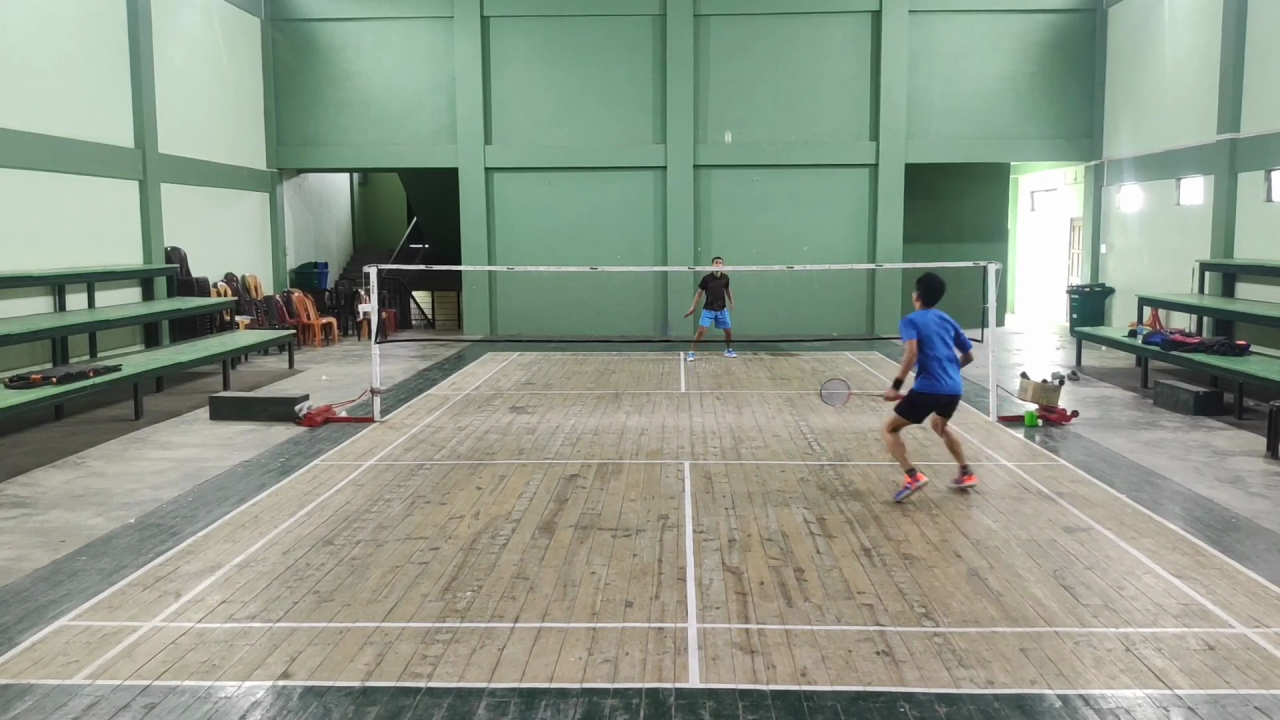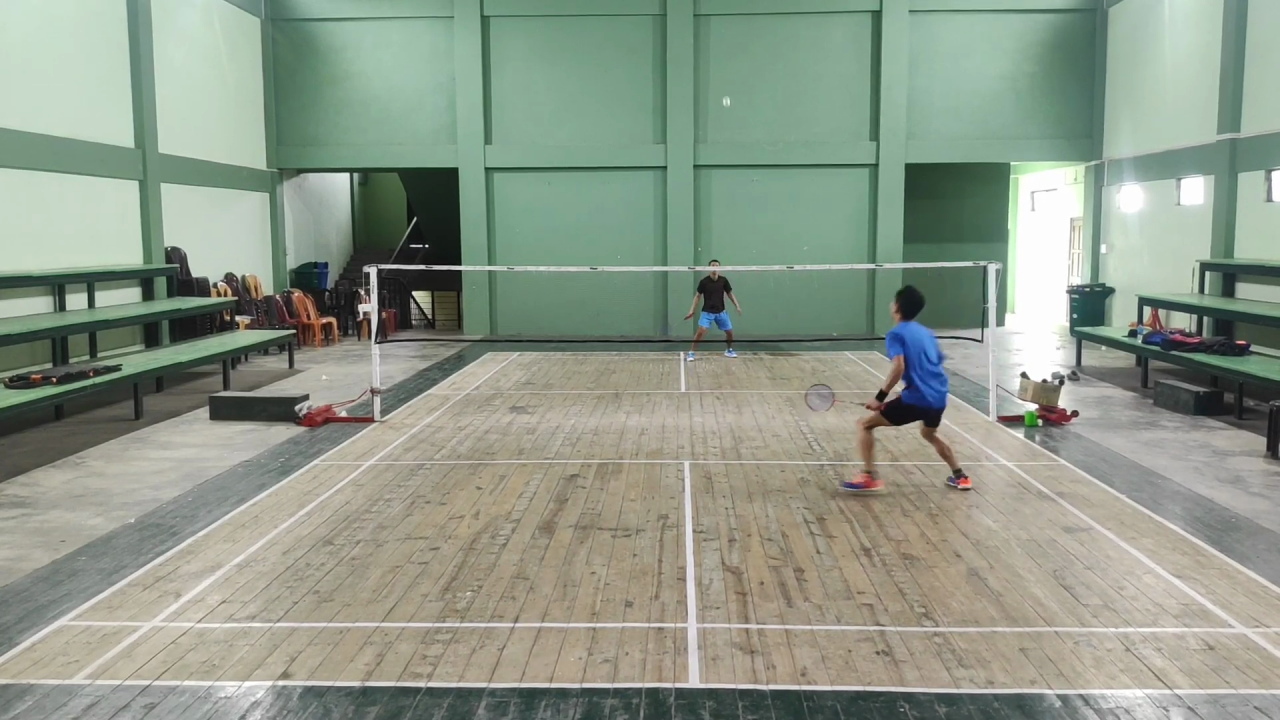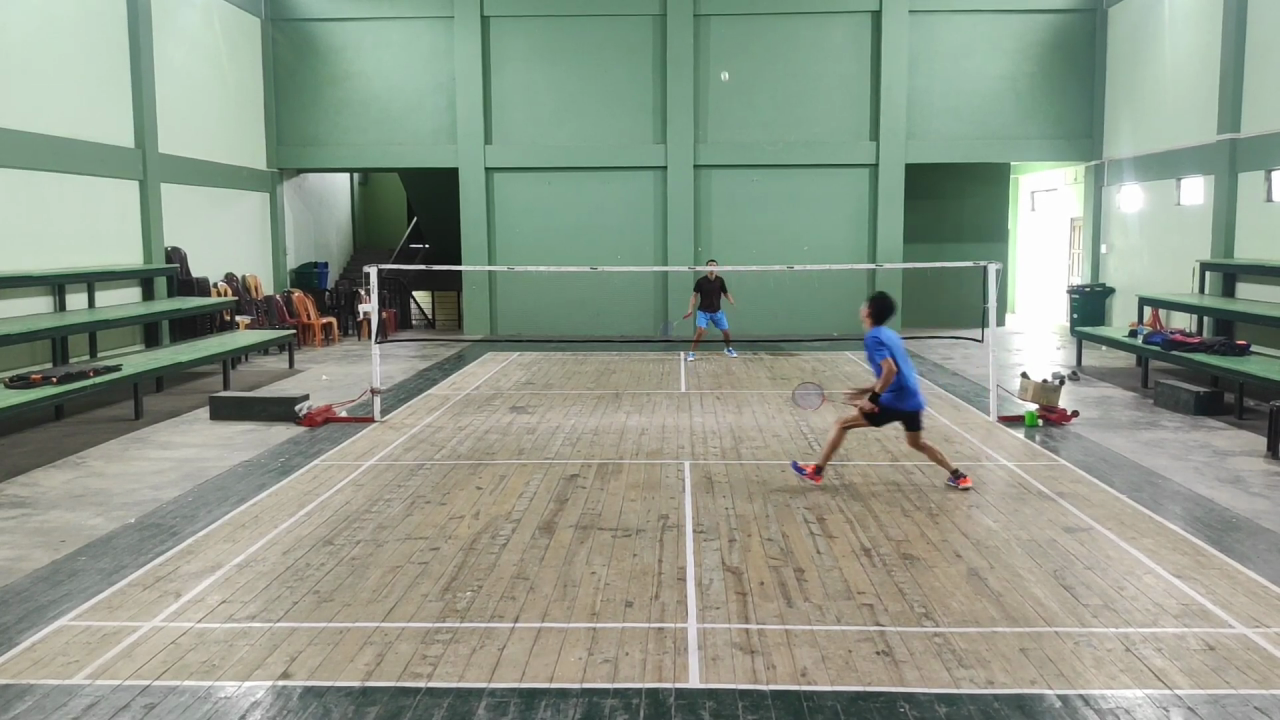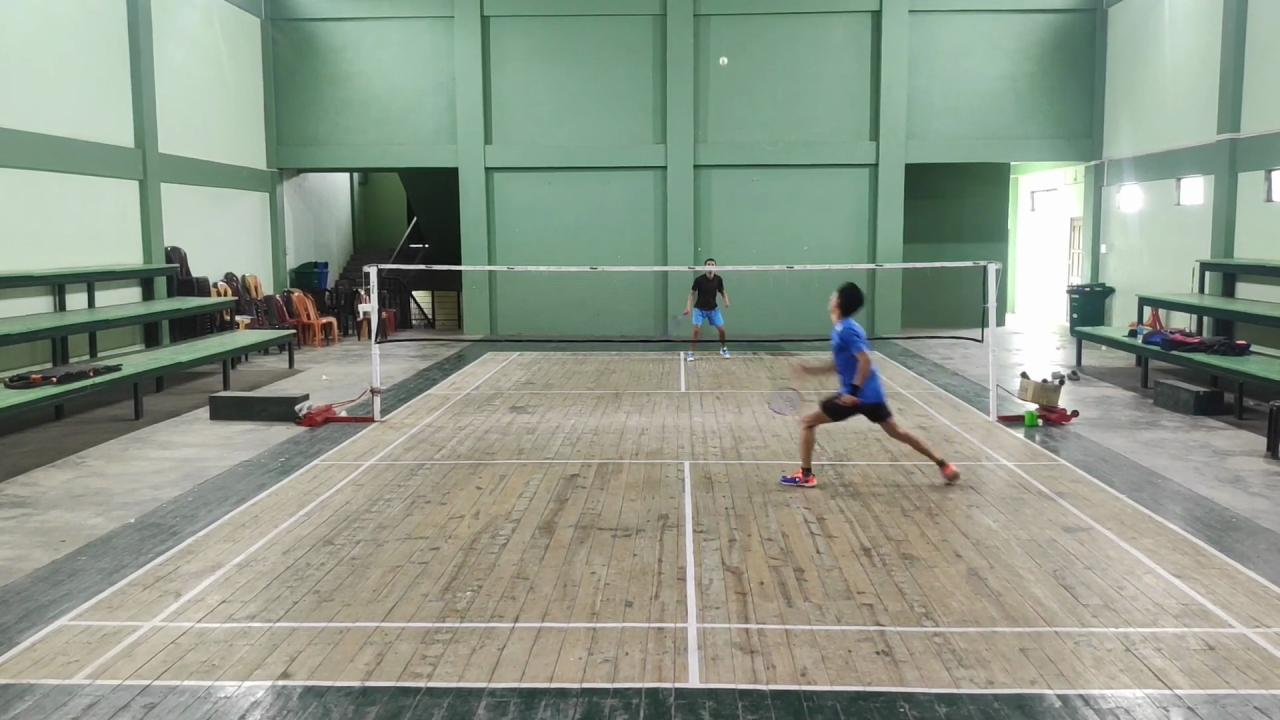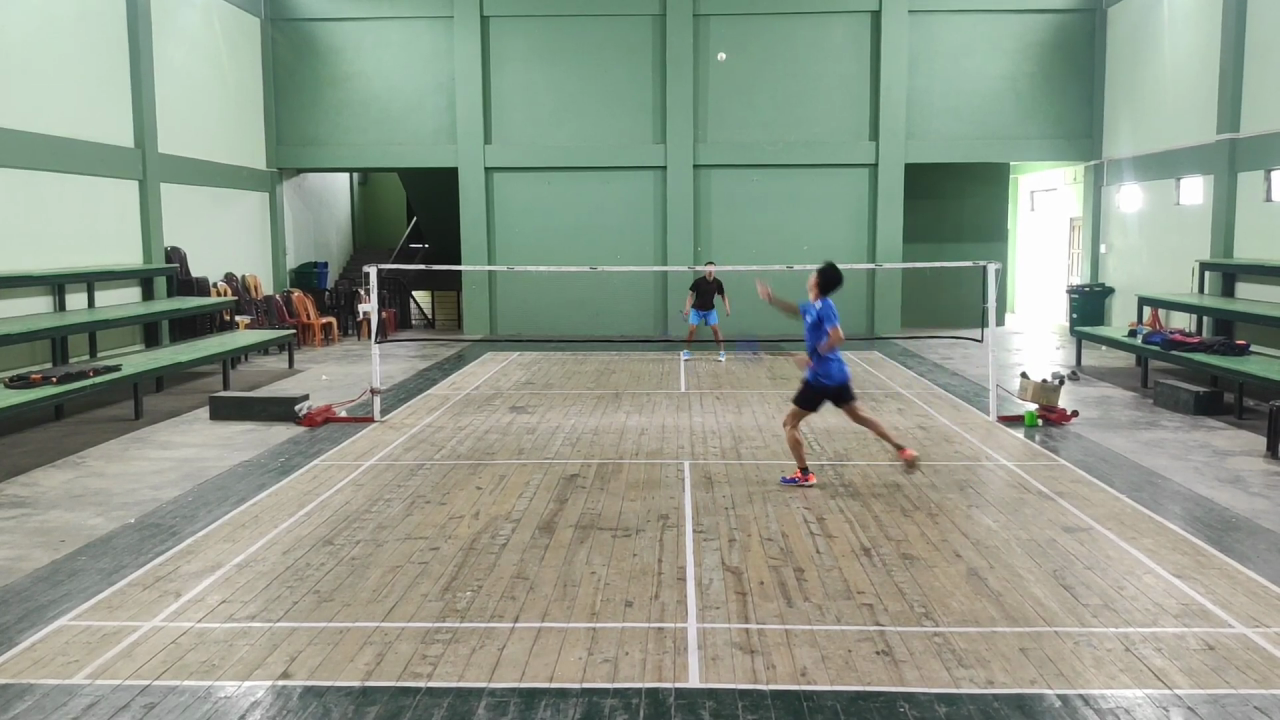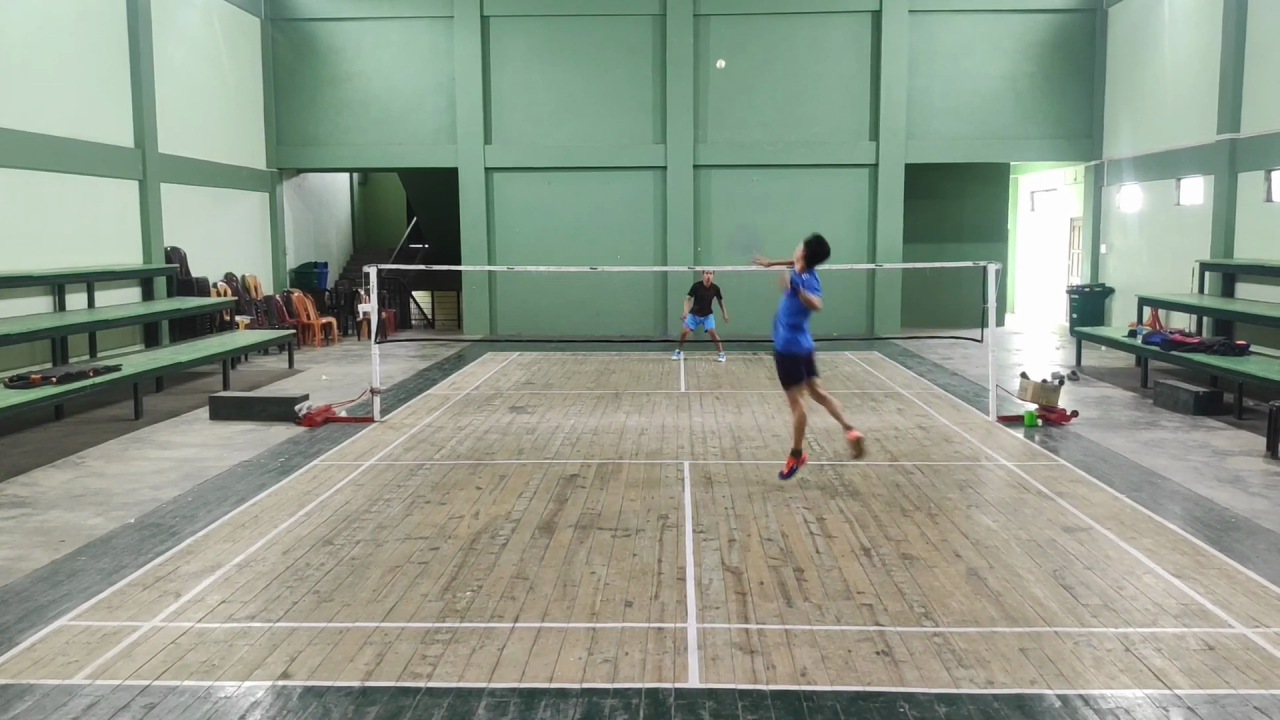
dt=0.1s
person 1, frame 1
left shoulder: (911, 320)
right shoulder: (948, 320)
left elbow: (911, 353)
right elbow: (968, 356)
left wrist: (896, 385)
left hip: (929, 388)
right hip: (953, 389)
left knee: (890, 430)
right knee: (939, 426)
left ankle: (913, 476)
right ankle: (965, 473)
person 1, frame 2
left shoulder: (896, 334)
right shoulder: (925, 333)
left elbow: (899, 368)
left wrist: (880, 397)
left hip: (916, 399)
right hip: (939, 398)
left knee: (864, 425)
right knee: (929, 435)
left ankle: (869, 477)
right ankle: (960, 476)
person 1, frame 3
left shoulder: (875, 339)
right shoulder: (891, 335)
left elbow: (890, 370)
left wrist: (873, 398)
right wrist: (867, 391)
left hip: (899, 402)
right hip: (914, 401)
left knee: (842, 425)
right knee: (916, 442)
left ankle: (816, 471)
right ankle: (958, 475)
person 1, frame 4
left shoulder: (847, 331)
right shoulder: (842, 328)
left elbow: (865, 361)
left wrist: (852, 391)
right wrist: (810, 370)
left hip: (856, 396)
right hip: (871, 394)
left knee: (807, 423)
right knee: (896, 431)
left ankle: (805, 474)
right ankle: (944, 466)
person 1, frame 5
left shoulder: (825, 310)
right shoulder: (813, 306)
left elbow: (837, 337)
right elbow: (797, 311)
left wrist: (814, 356)
right wrist: (772, 299)
left hip: (821, 378)
right hip: (836, 375)
left knee: (790, 423)
right knee: (858, 416)
left ankle: (804, 473)
right ankle: (902, 450)
person 1, frame 6
left shoulder: (807, 281)
right shoulder: (802, 274)
left elbow: (816, 304)
left wrist: (796, 287)
right wrist: (773, 263)
left hip: (790, 348)
right hip: (802, 346)
left knee: (796, 402)
right knee: (818, 392)
left ankle: (796, 455)
right ankle: (850, 431)
